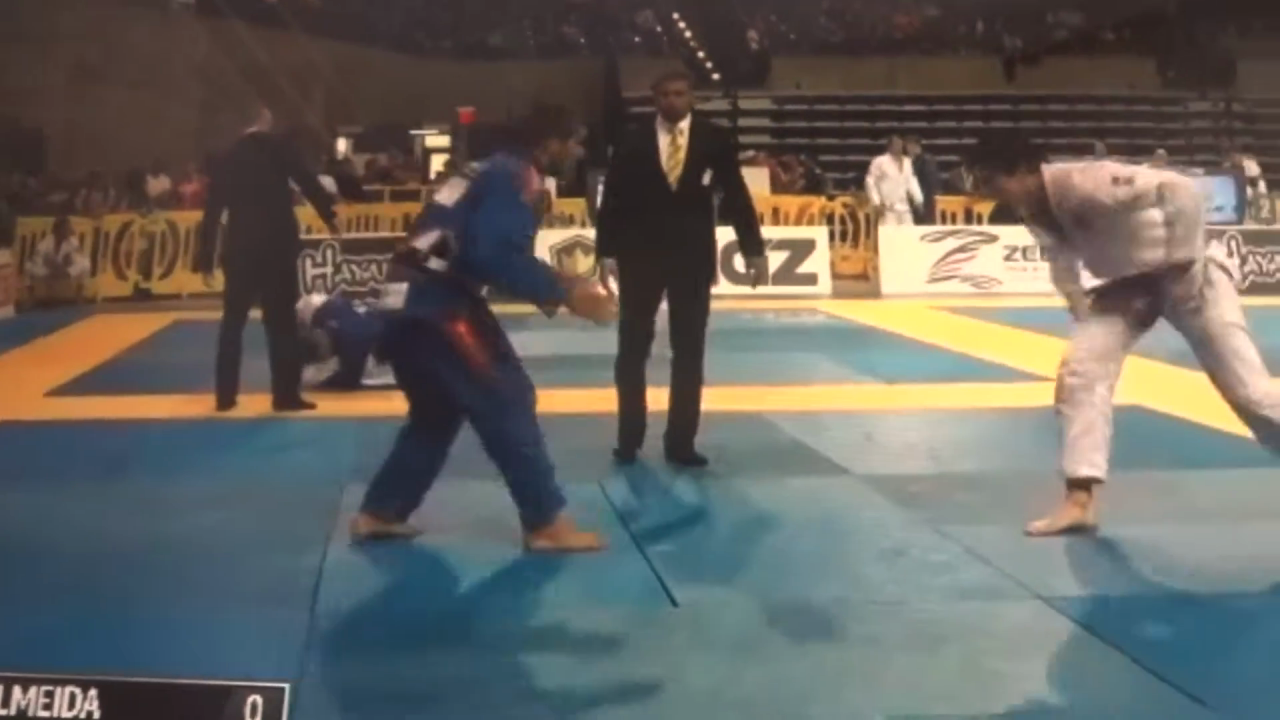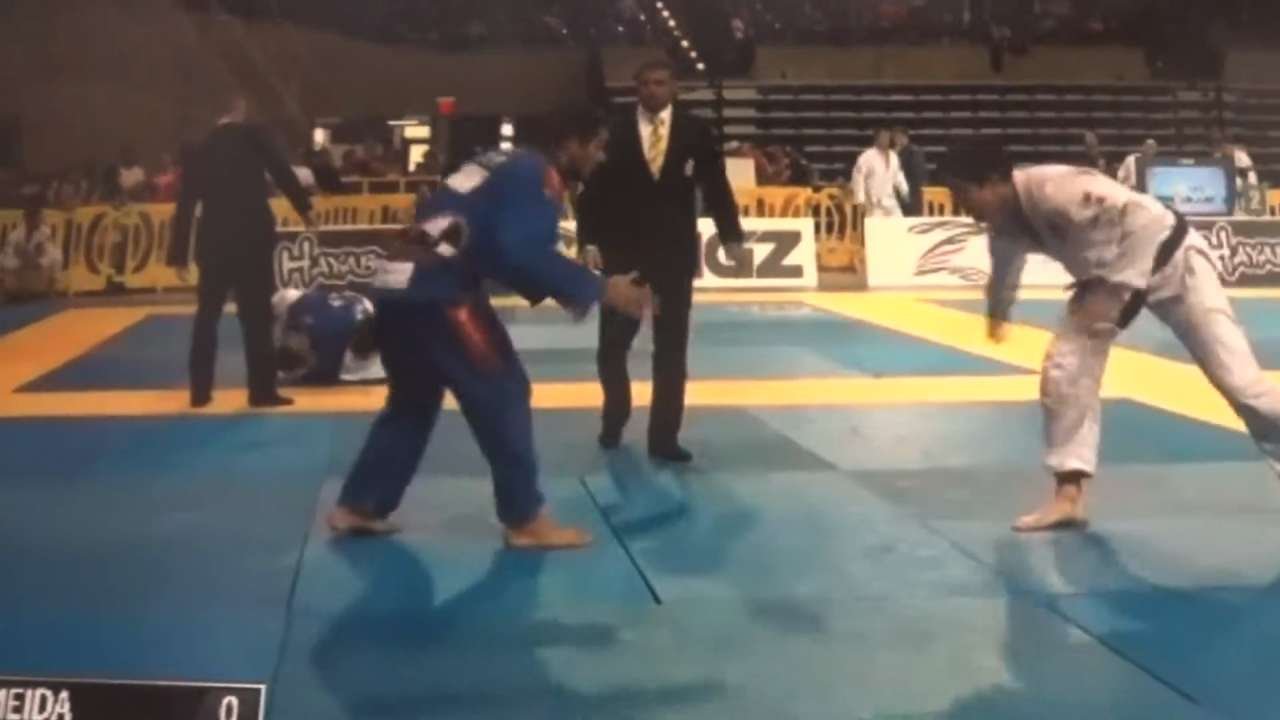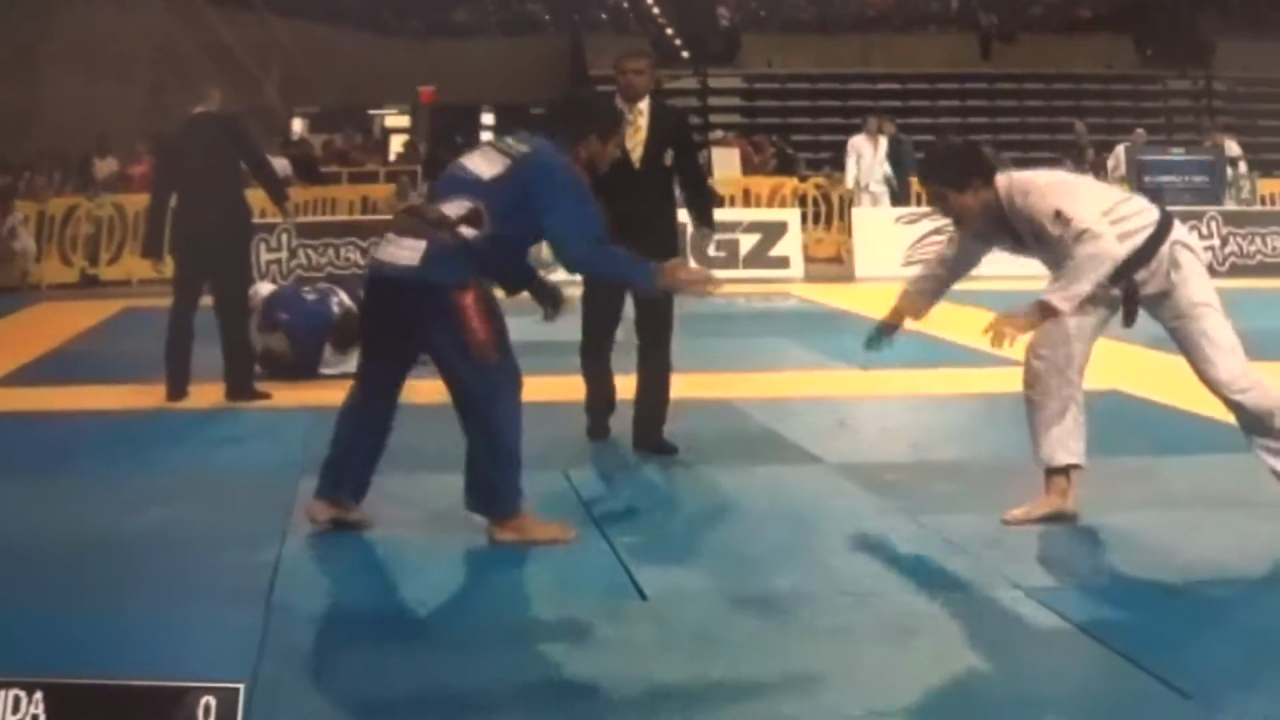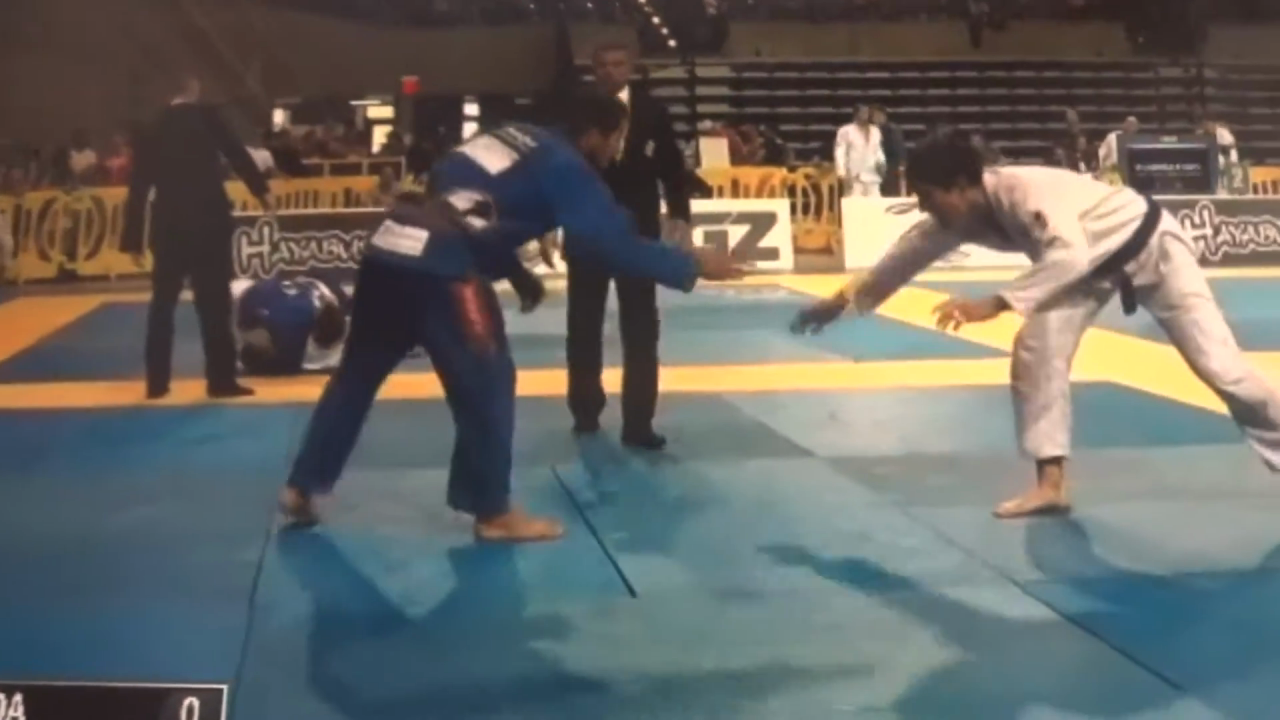
dt=0.1s
person 1, frame 1
left shoulder: (496, 172)
right shoulder: (520, 181)
right elbow: (496, 255)
left wrist: (558, 289)
right wrist: (563, 290)
left hip: (403, 301)
right hip: (436, 303)
left knee: (435, 413)
right knee: (507, 402)
left ankle: (380, 513)
right ankle: (546, 521)
person 1, frame 2
left shoulder: (513, 167)
right shoulder: (541, 180)
right elbow: (529, 253)
left wrist: (554, 292)
right wrist: (600, 290)
left hip: (396, 282)
right hip: (435, 287)
left knee: (412, 402)
right knee: (501, 394)
left ankle: (358, 506)
right ankle: (525, 519)
person 1, frame 3
left shoulder: (521, 150)
right shoulder: (558, 173)
right elbow: (580, 248)
left wrist: (529, 283)
right wrist: (657, 276)
left hip: (391, 260)
right hip: (439, 271)
left knee: (376, 382)
right knee: (490, 387)
left ankle: (334, 498)
right ankle: (504, 515)
person 1, frame 4
left shoulder: (519, 139)
right shoulder: (567, 167)
right elbow: (612, 241)
left wrist: (516, 272)
right wrist: (692, 264)
left hip: (389, 246)
right hip: (440, 263)
left knee: (359, 371)
right knee: (486, 382)
left ankle: (304, 486)
right ankle: (493, 512)
person 2, frame 1
left shoulder: (1082, 184)
right shoulder: (1036, 208)
left elbow: (1179, 190)
right elbow: (1063, 256)
left wrist: (1180, 266)
right wrist: (1078, 301)
left hip: (1190, 275)
right hip: (1130, 282)
right knee: (1081, 372)
right ankle: (1079, 500)
person 2, frame 2
left shoulder: (1056, 189)
right shoulder: (1005, 218)
left elbow: (1141, 214)
right elbow: (1005, 265)
left wrist: (1113, 289)
right wrist: (997, 312)
left hip: (1171, 264)
right hip: (1108, 278)
left knee: (1238, 378)
right knee: (1065, 366)
right ankle: (1068, 496)
person 2, frame 3
left shoulder: (1041, 196)
right shoulder: (979, 220)
left elbow: (1102, 247)
right elbow: (949, 263)
left wrist: (1044, 309)
right wrist: (903, 311)
left hip: (1160, 256)
right hip: (1105, 272)
left knee: (1228, 374)
right knee: (1047, 360)
right ankle: (1059, 490)
person 2, frame 4
left shoulder: (1025, 193)
right shoulder: (958, 215)
left elbow: (1070, 257)
right elbow: (908, 254)
left wrist: (995, 303)
right wrist: (846, 299)
left hip: (1148, 247)
right hip: (1094, 264)
left knee: (1219, 362)
right knee: (1036, 354)
right ankle: (1050, 482)
person 3, frame 1
left shoulder: (714, 140)
right shoulder: (633, 144)
left elbow: (736, 196)
right elbow: (613, 202)
left wrist: (753, 250)
right wrist: (606, 253)
left hip: (692, 259)
right hip: (640, 260)
left knee: (689, 354)
right knee: (632, 350)
left ankle: (680, 441)
right ankle: (630, 435)
person 3, frame 2
left shoulder: (695, 131)
right shoulder: (614, 133)
left elbow: (716, 187)
right elbow: (593, 191)
left wrist: (732, 238)
right wrist: (589, 241)
left hip: (675, 251)
right hip: (623, 251)
left knee: (672, 347)
right knee: (613, 341)
left ankle: (663, 436)
right ankle: (615, 419)
person 3, frame 3
left shoulder: (673, 121)
left elbow: (692, 177)
left wrist: (703, 222)
left hip: (656, 243)
left knee: (655, 338)
right knee: (596, 333)
left ankle: (649, 429)
right ankle: (599, 413)
person 3, frame 4
left shoulder: (652, 112)
left elbow: (672, 168)
left wrist: (678, 215)
left hip: (639, 234)
left knee: (640, 330)
right knee: (583, 328)
left ankle: (638, 422)
right ankle: (586, 409)
person 4, frame 1
left shoulder: (228, 159)
right shoulder: (276, 147)
left elbow: (212, 213)
right elbow: (306, 180)
left wrist: (205, 260)
right wrist: (329, 216)
left hip: (239, 249)
right hip: (276, 246)
left knee: (233, 320)
right knee: (281, 320)
left ankle: (225, 394)
right ankle: (286, 394)
person 4, frame 2
left shoulder: (202, 150)
right shoulder: (251, 137)
left elbow: (186, 205)
right elbow: (281, 171)
left wrist: (179, 254)
right wrist: (304, 208)
left hip: (214, 242)
right hip: (251, 239)
left knee: (207, 314)
right knee: (256, 313)
left ankle: (200, 390)
right ankle: (262, 389)
person 4, frame 3
left shoulder: (177, 139)
right shoulder: (227, 126)
left elbow: (160, 196)
right elbow: (257, 161)
left wrist: (154, 245)
right wrist: (280, 198)
left hip: (189, 232)
right hip: (228, 229)
left knee: (183, 307)
right knee: (232, 306)
left ankle: (176, 384)
right ankle: (239, 383)
person 4, frame 4
left shoulder: (154, 131)
right shoulder: (205, 117)
left elbow: (138, 188)
right elbow: (236, 153)
left wrist: (133, 239)
right wrist: (261, 189)
left hip: (168, 226)
right hip: (207, 222)
left knee: (163, 302)
right knee: (213, 300)
left ankle: (157, 380)
right ankle: (221, 379)
